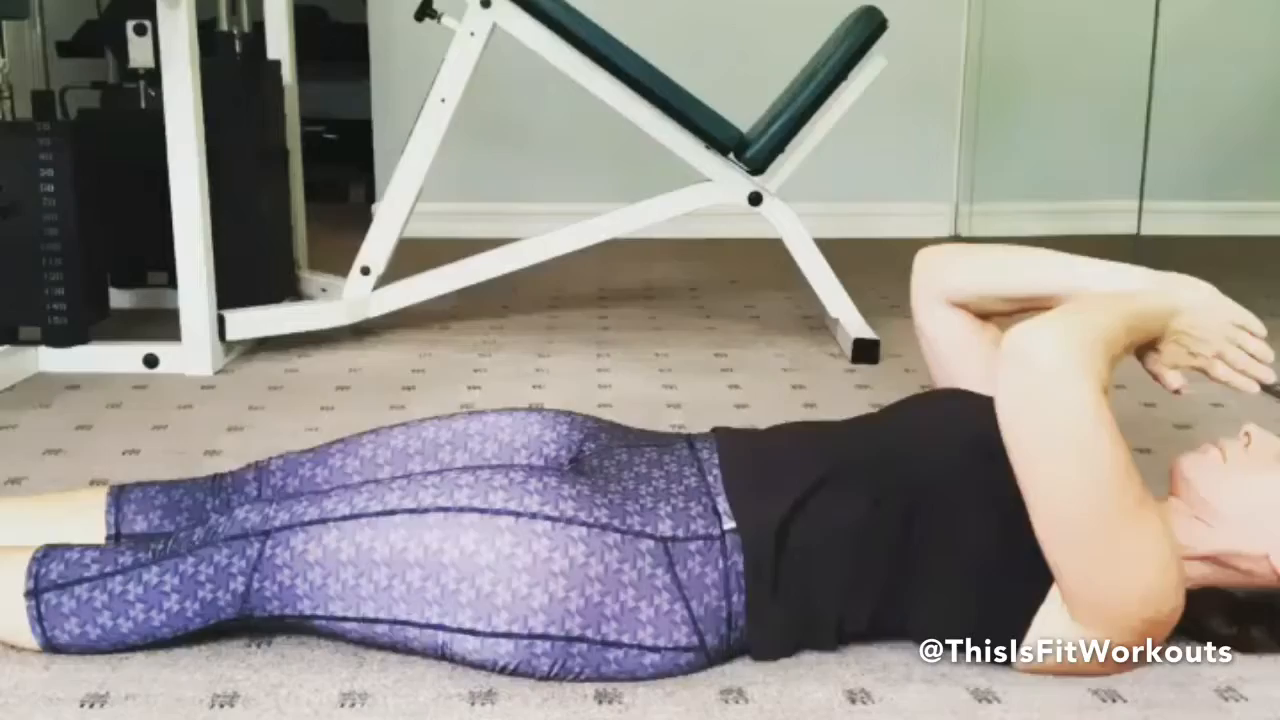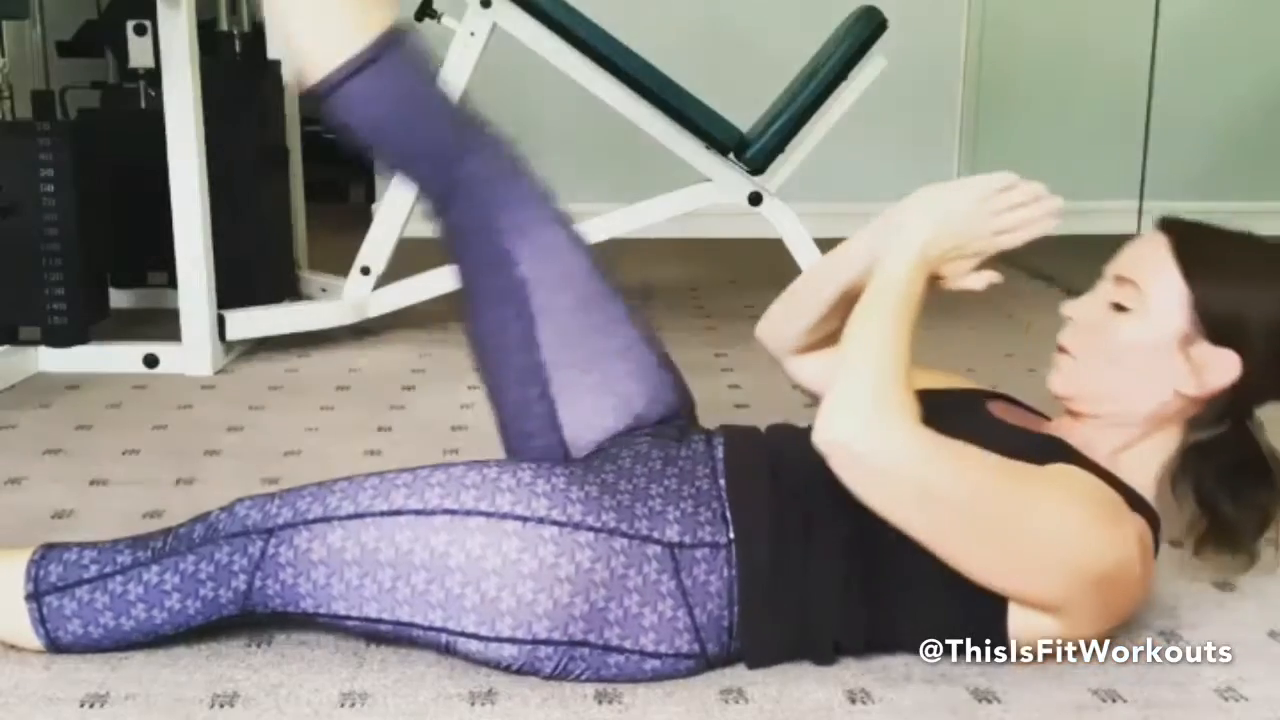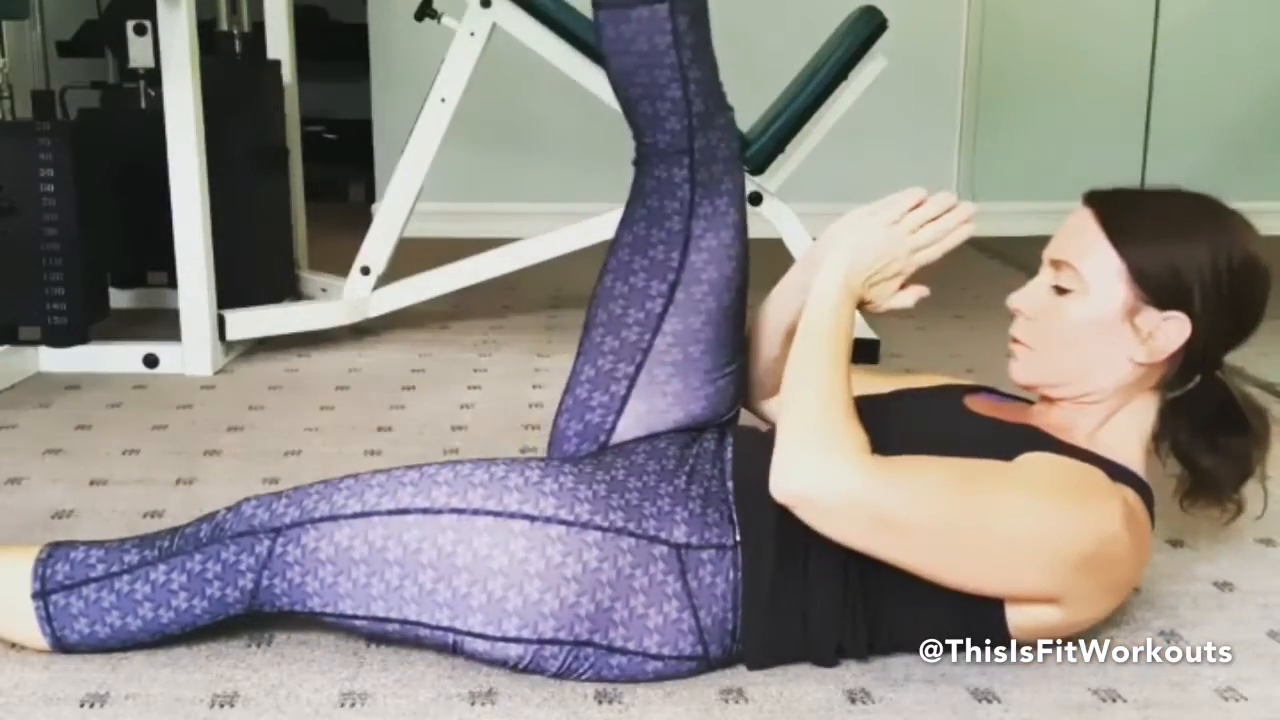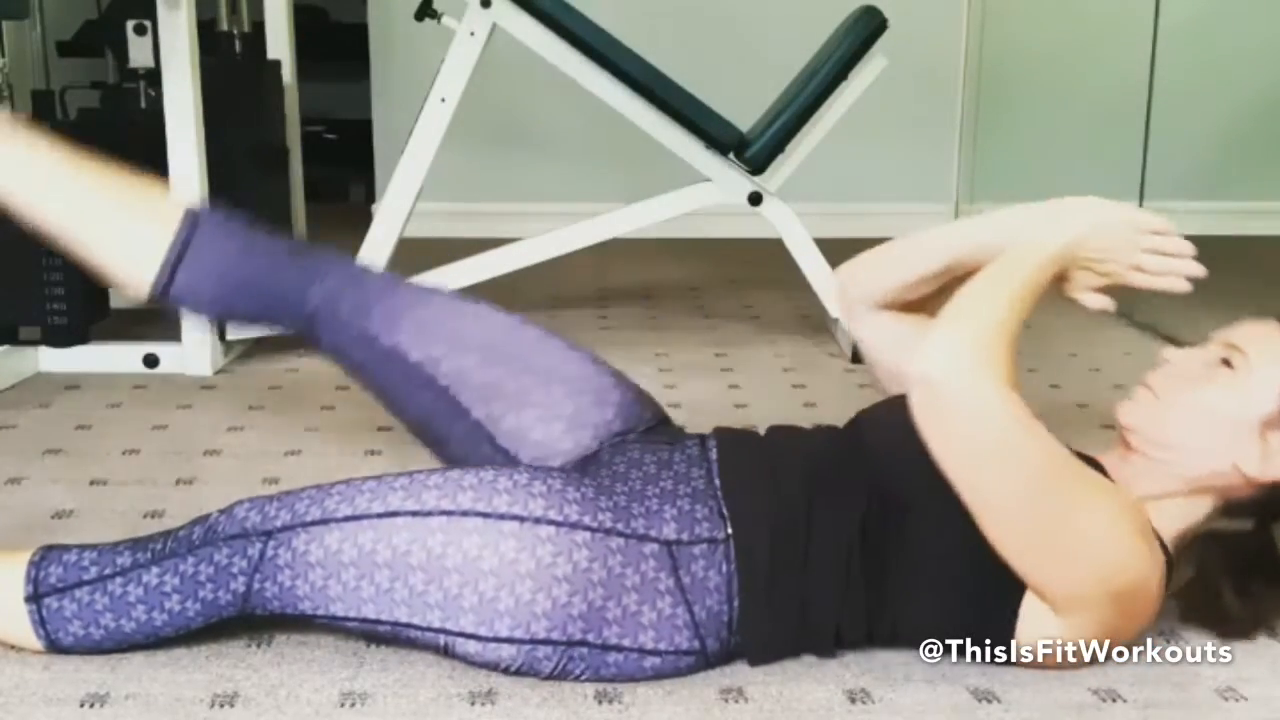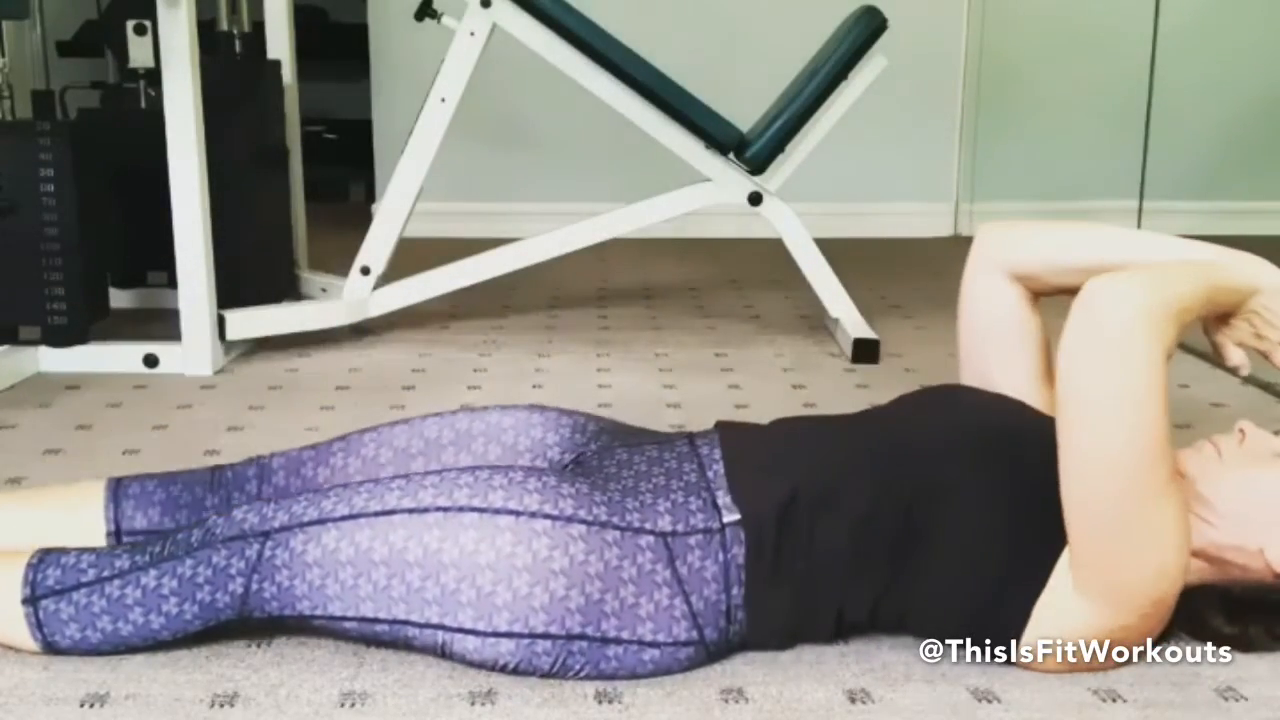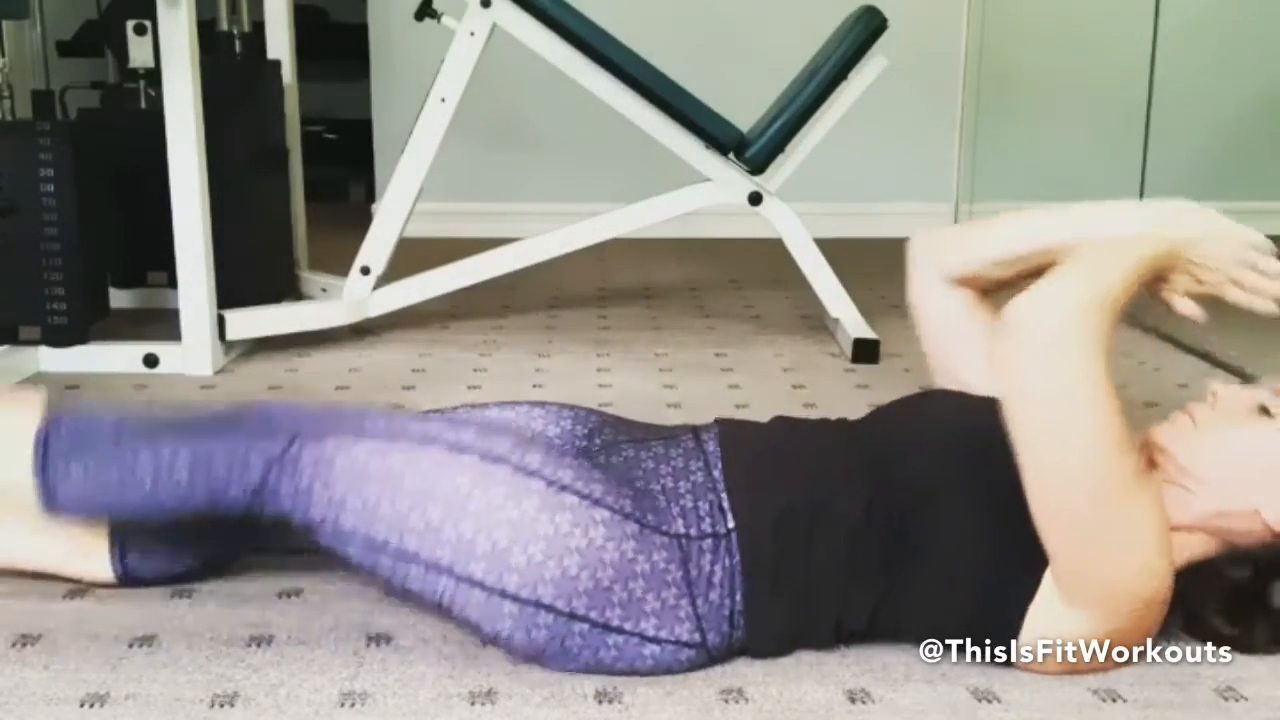
dt=0.7s
person 1, frame 1
left shoulder: (1127, 587)
right shoulder: (1071, 494)
left elbow: (1048, 360)
right elbow: (940, 275)
left wrist: (1146, 309)
right wrist: (1142, 287)
left hip: (673, 570)
right hip: (656, 473)
left knee: (250, 561)
right knee: (244, 496)
person 1, frame 2
left shoulder: (1095, 545)
right shoulder: (1031, 444)
left elbow: (862, 439)
right elbow: (794, 337)
left wrist: (915, 257)
right wrist: (904, 233)
left hip: (664, 577)
right hip: (663, 466)
left knee: (256, 546)
right knee: (467, 173)
person 1, frame 3
left shoulder: (1089, 526)
right shoulder: (1025, 418)
left elbow: (817, 481)
right elbow: (768, 380)
left wrist: (838, 279)
right wrist: (826, 272)
left hip: (671, 578)
right hip: (668, 469)
left knee: (261, 544)
right knee: (687, 162)
person 1, frame 4
left shoulder: (1106, 566)
right shoulder: (1052, 484)
left elbow: (947, 369)
right elbow: (866, 295)
left wrist: (1050, 245)
right wrist: (1040, 227)
left hip: (667, 578)
right hip: (662, 472)
left knee: (251, 549)
right knee: (316, 288)
person 1, frame 5
left shoulder: (1126, 580)
right shoulder: (1062, 468)
left elbow: (1114, 322)
right elbow: (999, 258)
left hip: (673, 569)
right hip: (659, 472)
left knee: (244, 563)
right knee: (240, 494)
person 1, frame 6
left shoulder: (1119, 576)
right shoulder: (1075, 479)
left elbow: (1050, 328)
right elbow: (940, 262)
left wrist: (1154, 241)
right wrist: (1152, 228)
left hip: (672, 576)
right hip: (668, 471)
left knee: (285, 456)
right knee: (286, 472)
